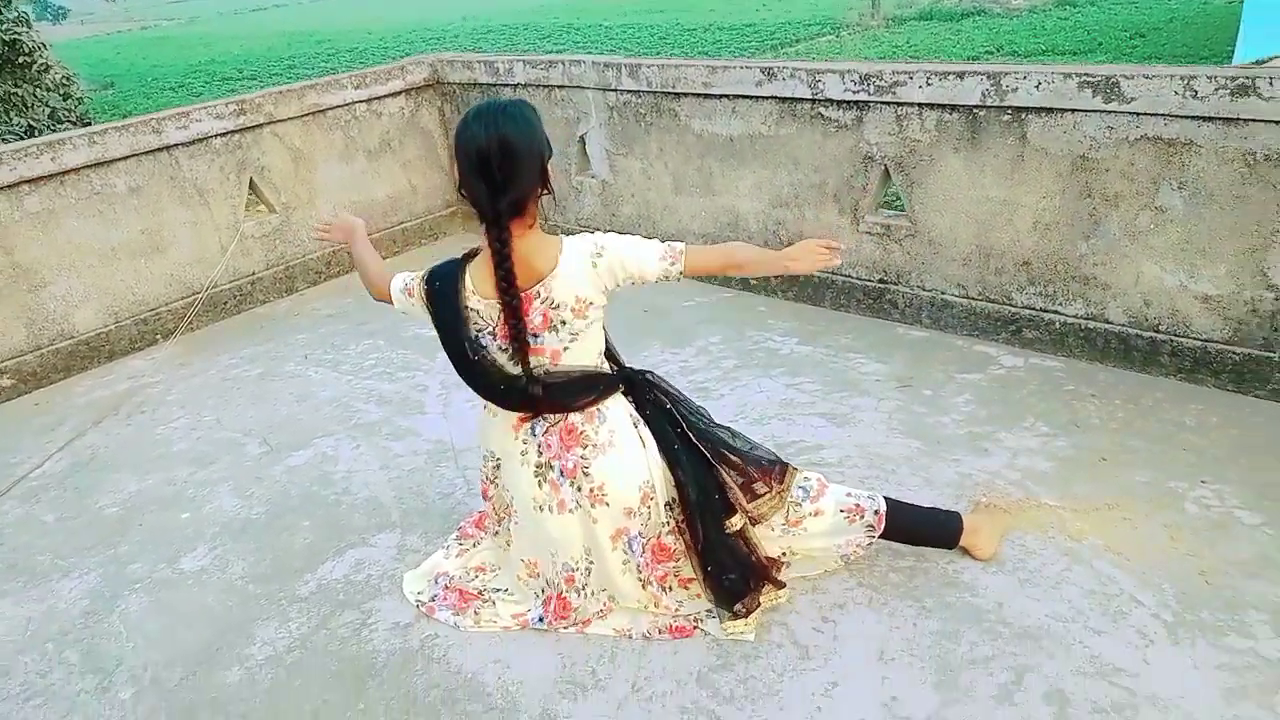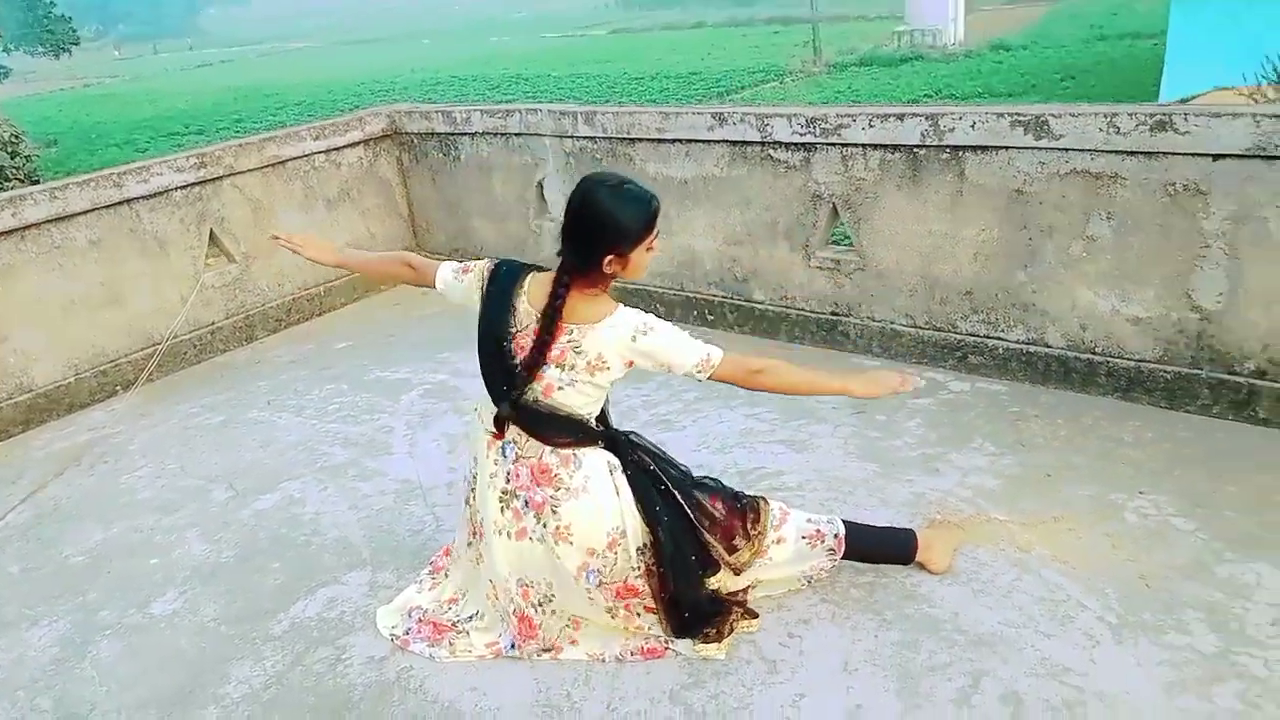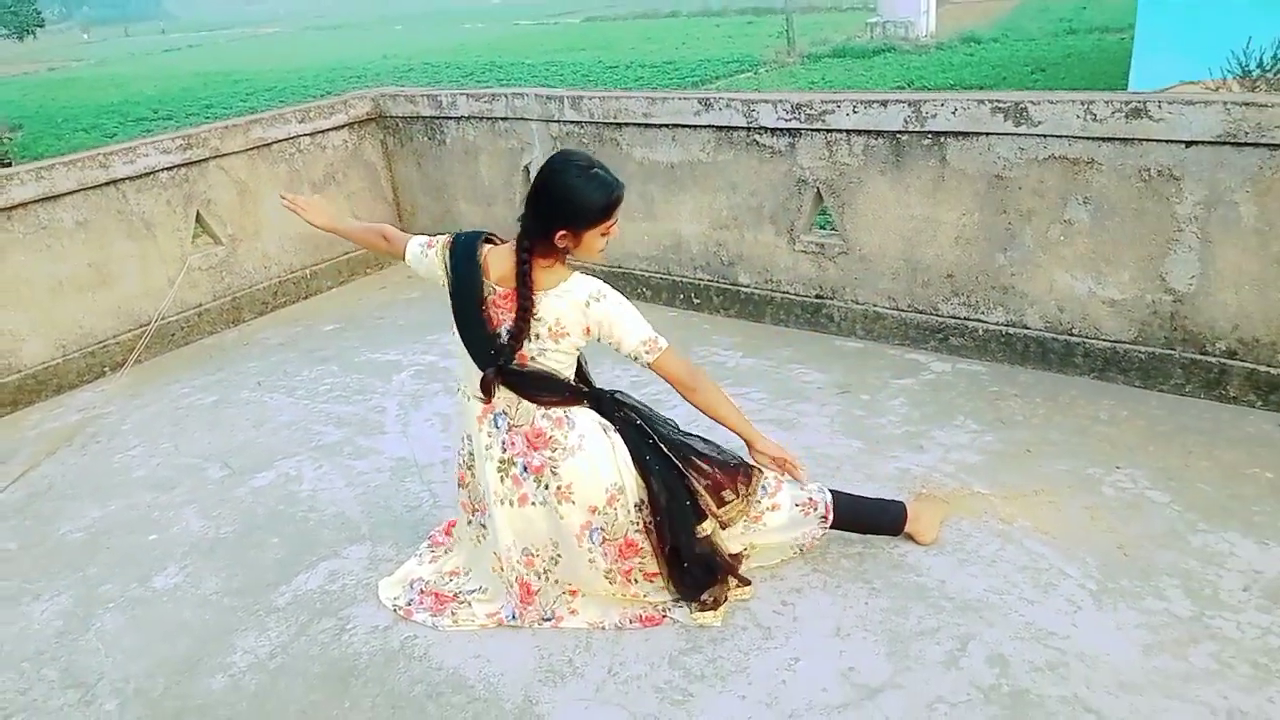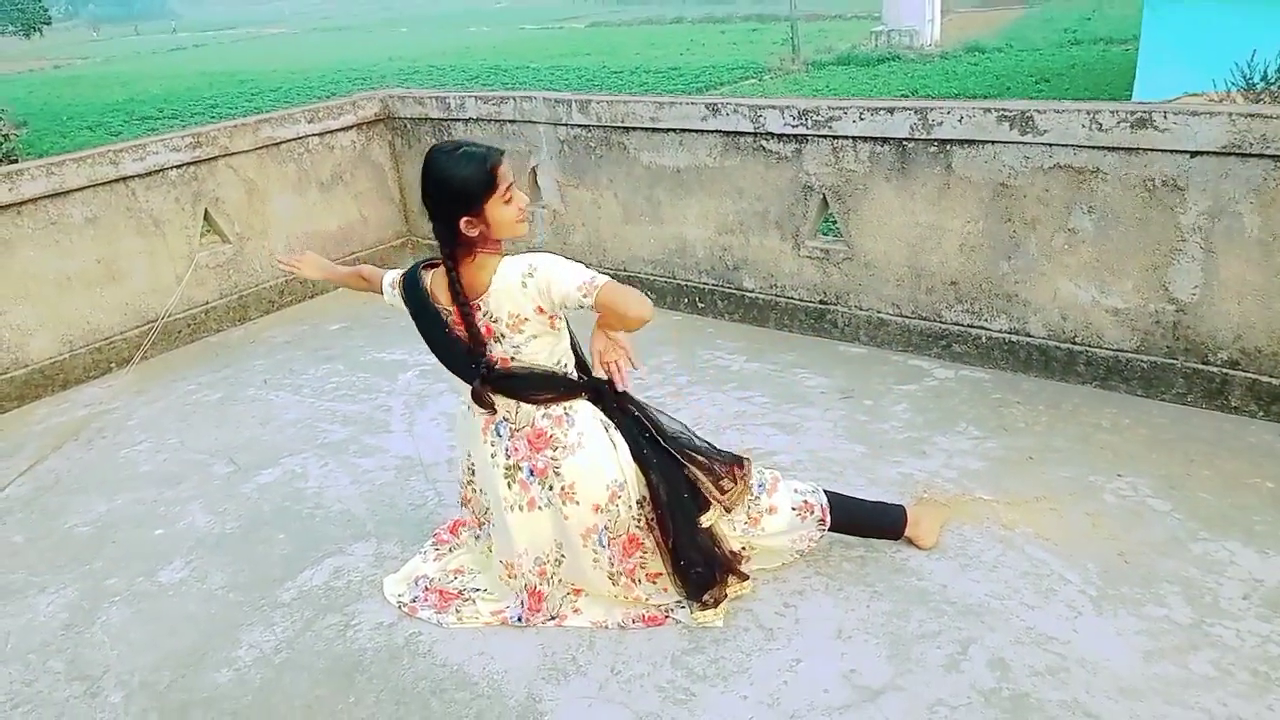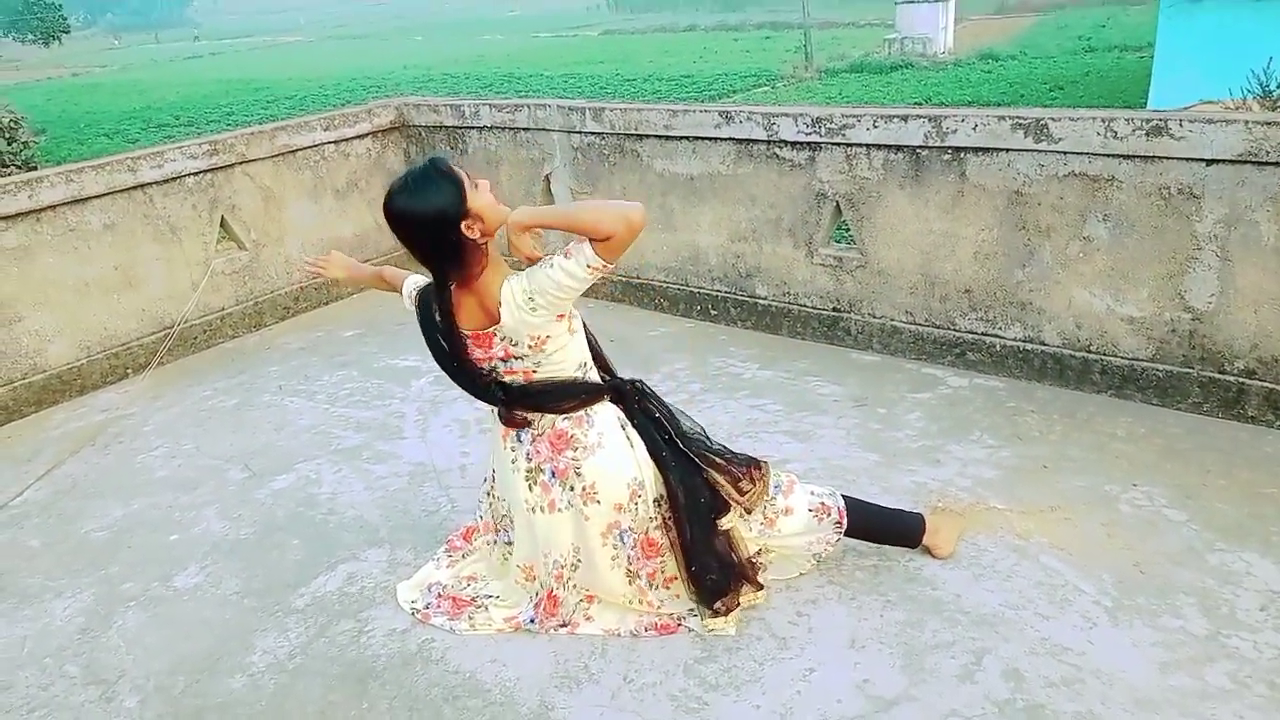
dt=0.5s
person 1, frame 1
left shoulder: (452, 286)
right shoulder: (592, 257)
left elbow: (381, 287)
right elbow: (713, 259)
left wrist: (356, 236)
right wrist: (785, 258)
left hip: (531, 477)
right hip: (613, 458)
right knee: (764, 494)
right ankle: (957, 528)
person 1, frame 2
left shoulder: (502, 286)
right shoulder: (629, 331)
left elbow: (415, 267)
right elbow: (751, 371)
left wrist: (332, 252)
right wrist: (854, 383)
left hip: (505, 503)
right hip: (582, 503)
right knee: (731, 525)
right ankle: (912, 546)
person 1, frame 3
left shoulder: (465, 258)
right shoulder: (589, 301)
left elbow: (391, 239)
right elbow: (687, 377)
left wrist: (329, 218)
right wrist: (755, 440)
left hip: (499, 470)
right hip: (574, 462)
right knee: (741, 486)
right ankle: (900, 517)
person 1, frame 4
left shoulder: (422, 287)
right shoulder: (531, 275)
left elbow: (374, 278)
right elbow: (636, 308)
left wrist: (324, 270)
right wrist: (605, 330)
left hip: (502, 465)
right hip: (577, 457)
right knee: (722, 489)
right ankle: (903, 522)
person 1, frame 5
left shoulder: (433, 302)
right shoulder: (533, 294)
left elbow: (398, 275)
right elbow: (629, 219)
left wrist: (355, 270)
right wrist: (530, 216)
left hip: (529, 473)
right hip: (602, 459)
right knee: (752, 494)
right ankle: (920, 529)
